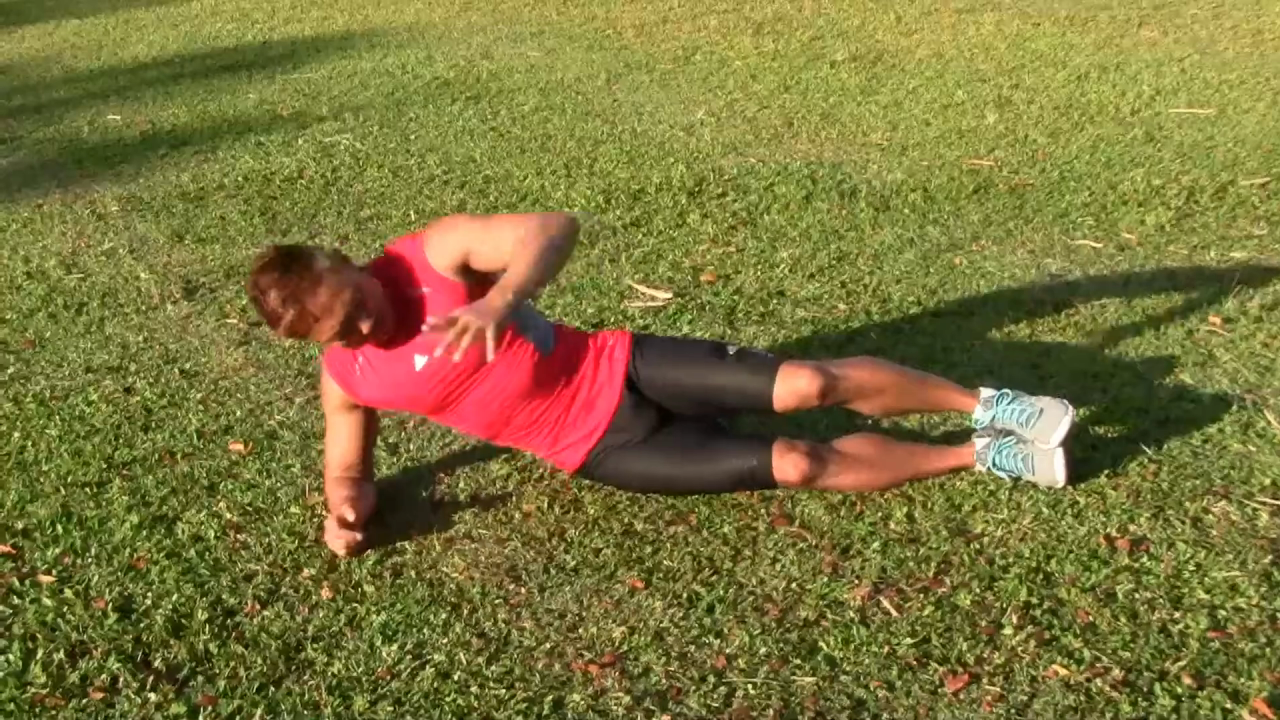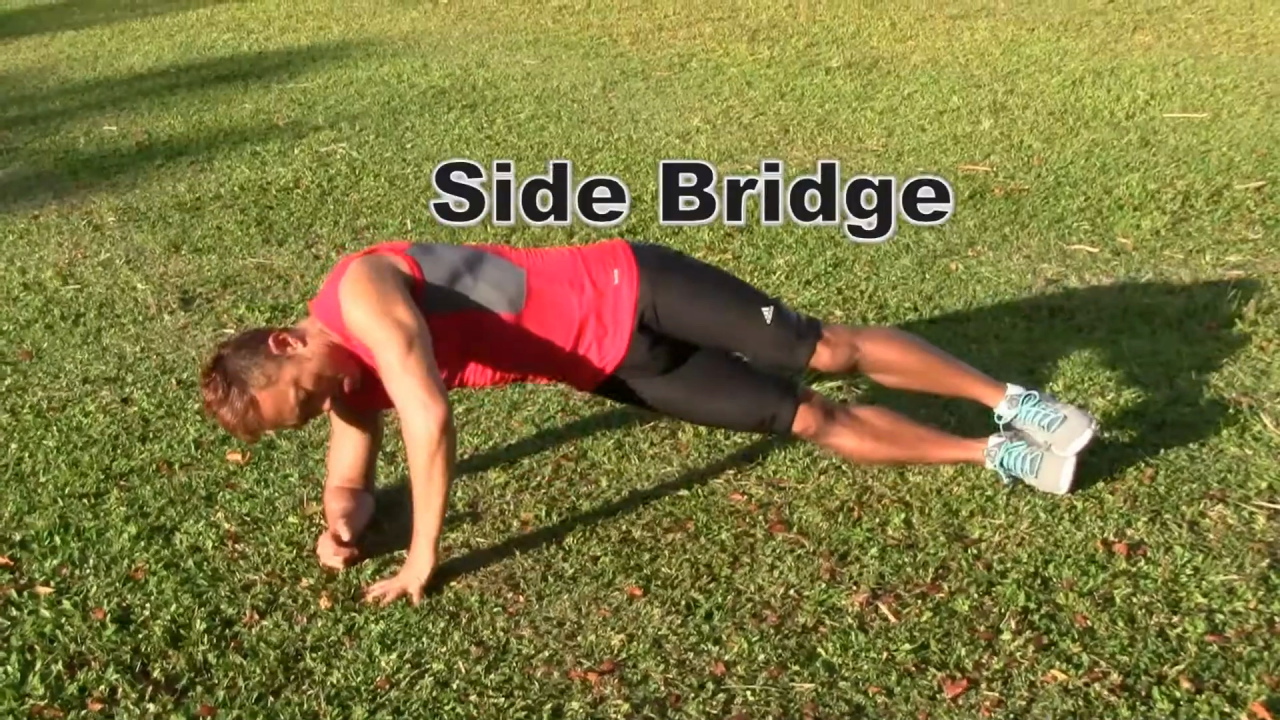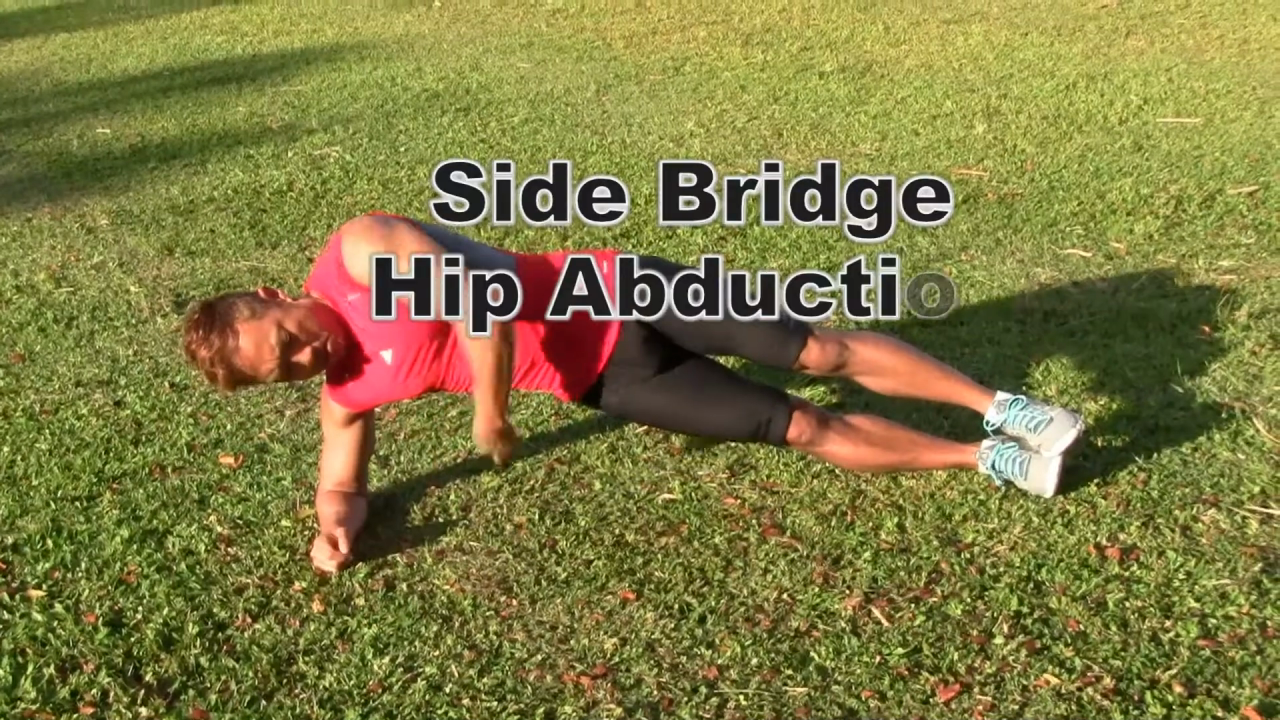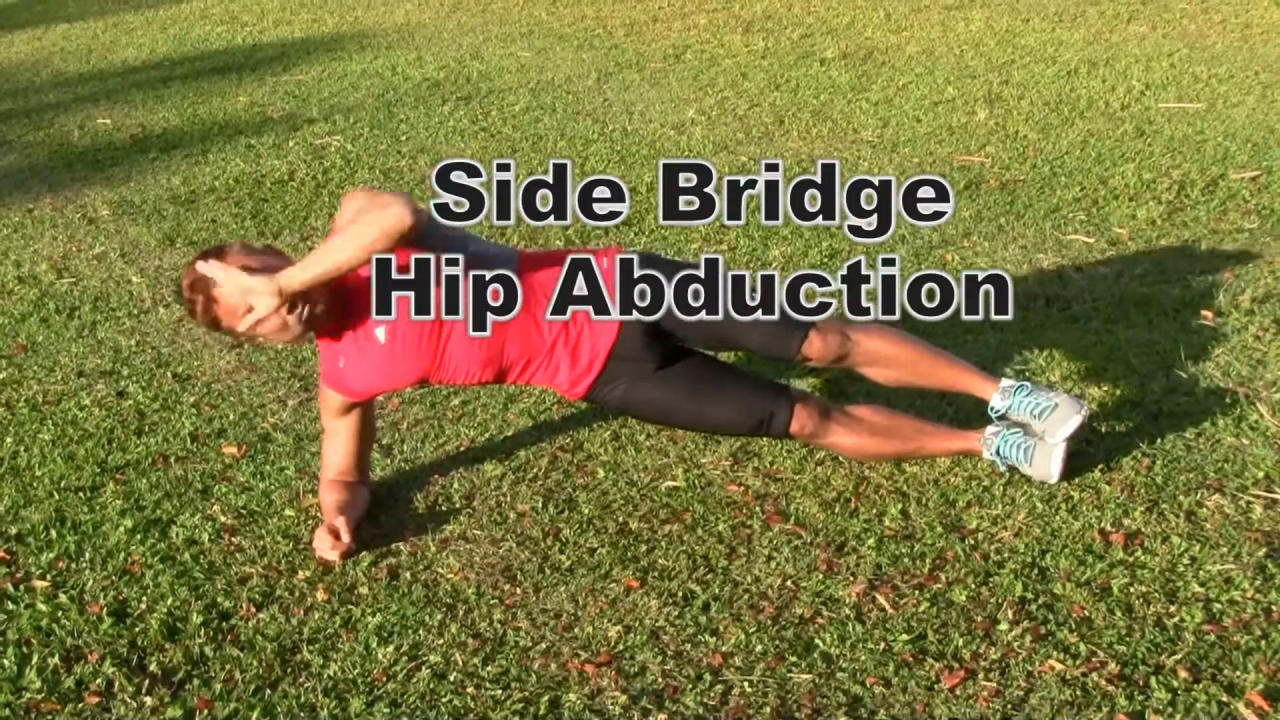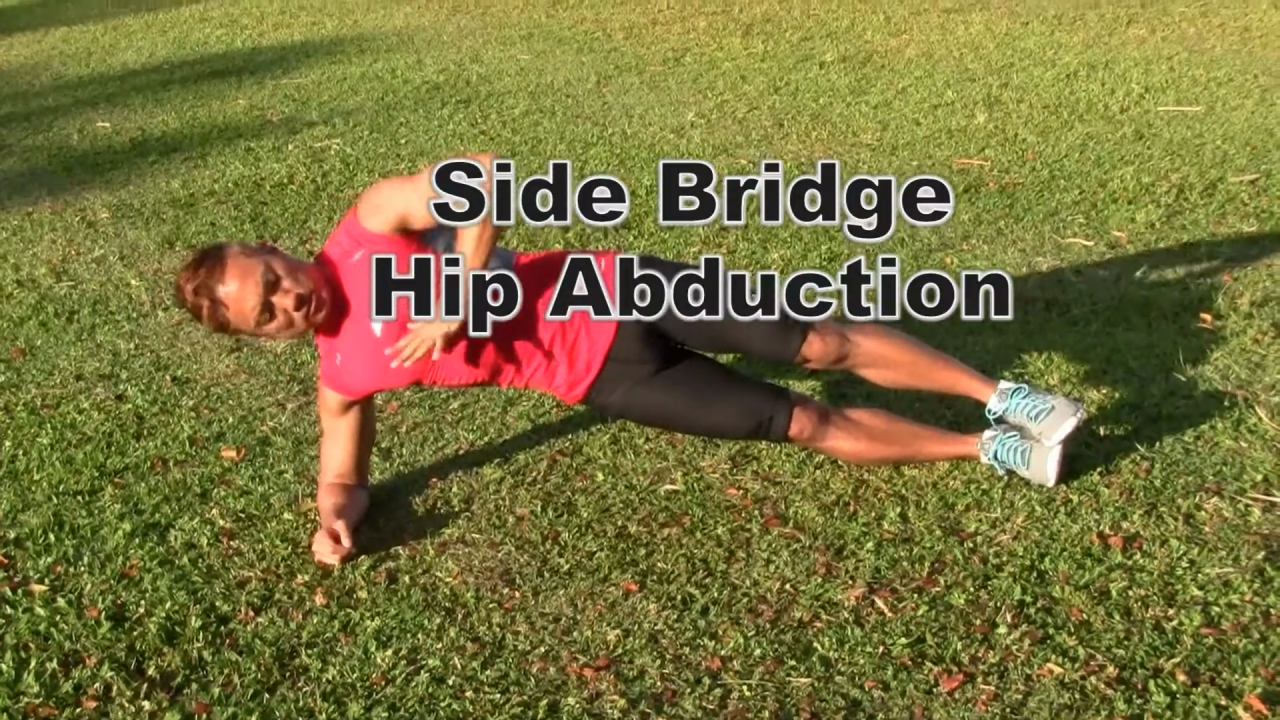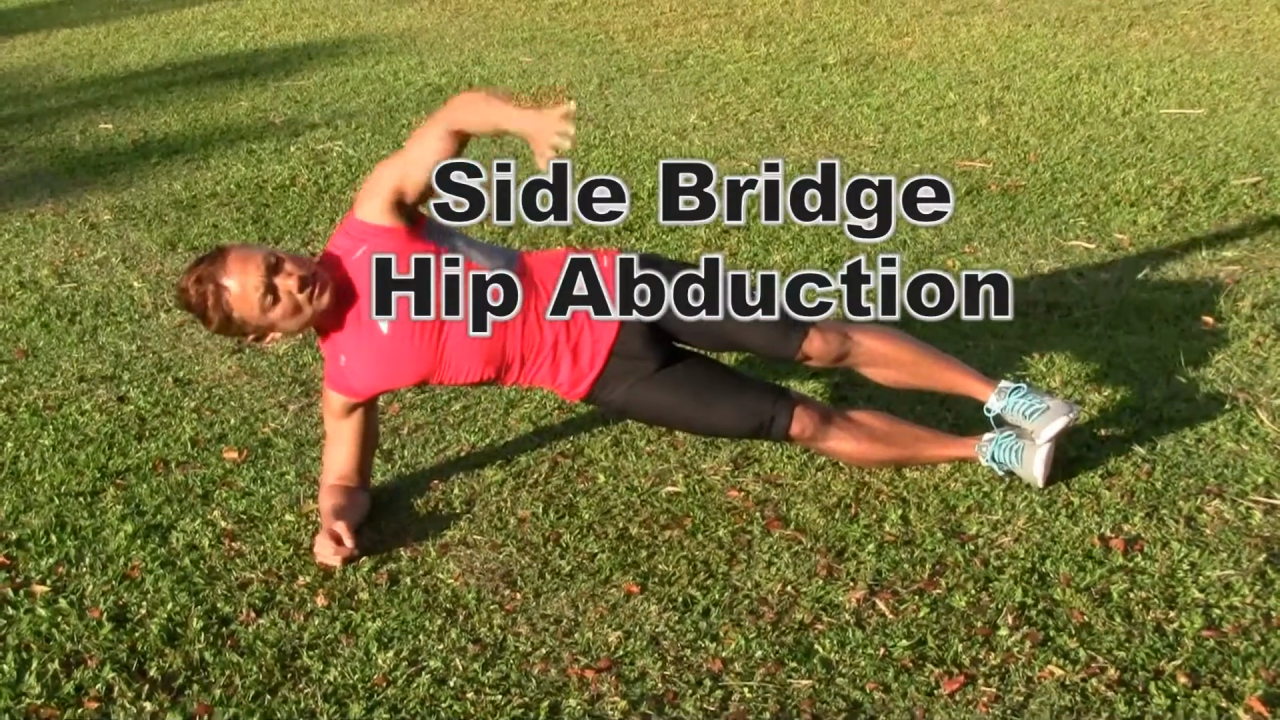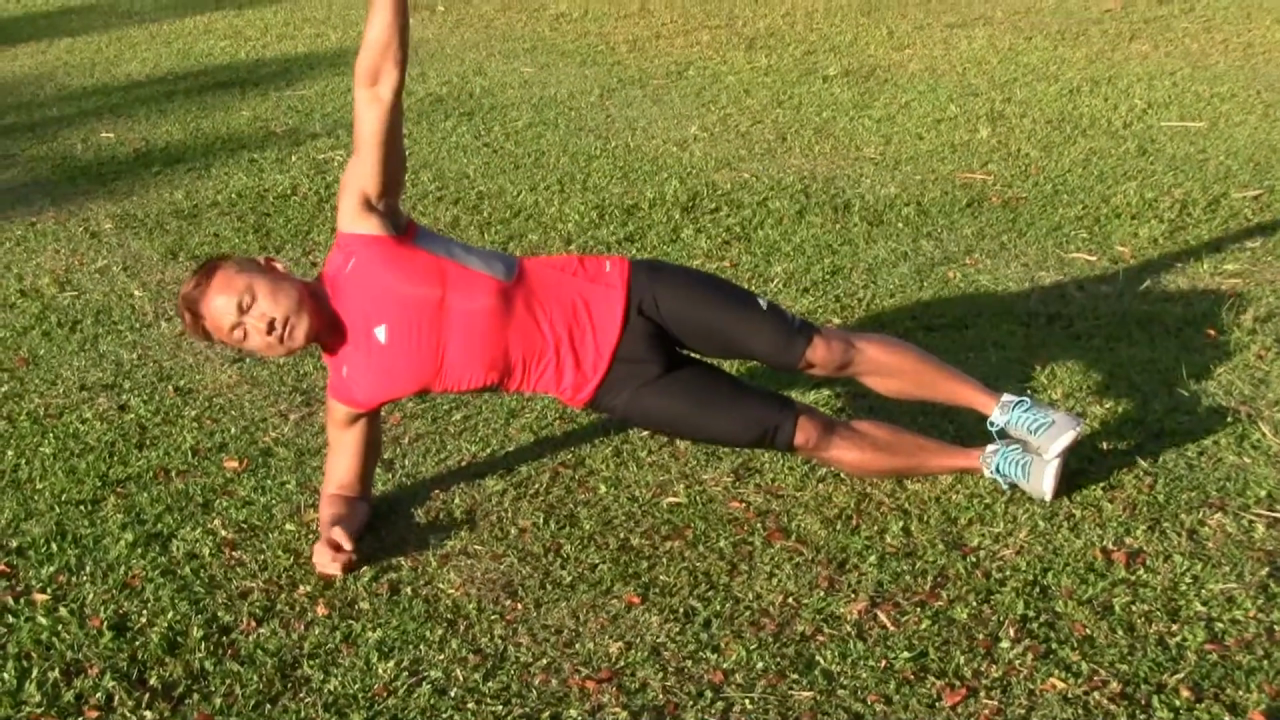
dt=0.7s
person 1, frame 1
left shoulder: (437, 250)
right shoulder: (346, 374)
left elbow: (558, 225)
right elbow: (347, 469)
left wrist: (505, 294)
right wrist: (346, 509)
left hip: (619, 370)
right hip: (600, 449)
left knee: (808, 383)
right knee: (802, 465)
left ankle: (987, 403)
right ankle: (981, 455)
person 1, frame 2
left shoulder: (360, 289)
right shoulder: (352, 391)
left elbow: (431, 419)
right elbow: (349, 485)
left wrist: (423, 556)
right wrist: (339, 527)
left hip: (625, 289)
right hip: (613, 370)
left knee: (829, 349)
right knee: (810, 420)
left ankle: (1010, 402)
right ankle: (995, 455)
person 1, frame 3
left shoulder: (358, 248)
right shoulder: (343, 389)
left elbow: (472, 310)
right elbow: (341, 483)
left wrist: (489, 420)
right wrist: (335, 527)
left hip: (616, 298)
right hip: (602, 384)
left knee: (820, 349)
right knee: (805, 429)
left ankle: (997, 405)
right ankle: (985, 459)
person 1, frame 4
left shoulder: (356, 218)
right shoulder: (343, 376)
left elbow: (400, 216)
right elbow: (345, 473)
left wrist: (280, 284)
right wrist: (335, 515)
left hip: (615, 292)
right hip: (604, 376)
left knee: (824, 341)
right knee: (808, 422)
left ankle: (1006, 395)
right ankle: (988, 448)
person 1, frame 5
left shoulder: (371, 219)
right shoulder: (342, 374)
left elbow: (484, 175)
right elbow: (343, 473)
left wrist: (457, 303)
right wrist: (335, 517)
left hip: (615, 292)
right hip: (603, 379)
left knee: (823, 342)
right knee: (806, 425)
left ankle: (999, 397)
right ankle: (986, 448)
person 1, frame 6
left shoulder: (371, 219)
right shoulder: (346, 381)
left elbow: (457, 114)
right elbow: (343, 474)
left wrist: (523, 116)
right wrist: (333, 525)
left hip: (617, 289)
right hip: (595, 380)
left knee: (821, 339)
right knee: (808, 423)
left ankle: (1001, 393)
right ankle: (981, 452)
person 1, frame 7
left shoulder: (358, 226)
right shoulder: (349, 386)
left elbow: (378, 83)
right elbow: (346, 487)
right wrist: (334, 531)
left hip: (621, 297)
right hip: (610, 382)
left knee: (828, 352)
right knee: (810, 434)
left ankle: (1003, 409)
right ankle: (990, 464)
